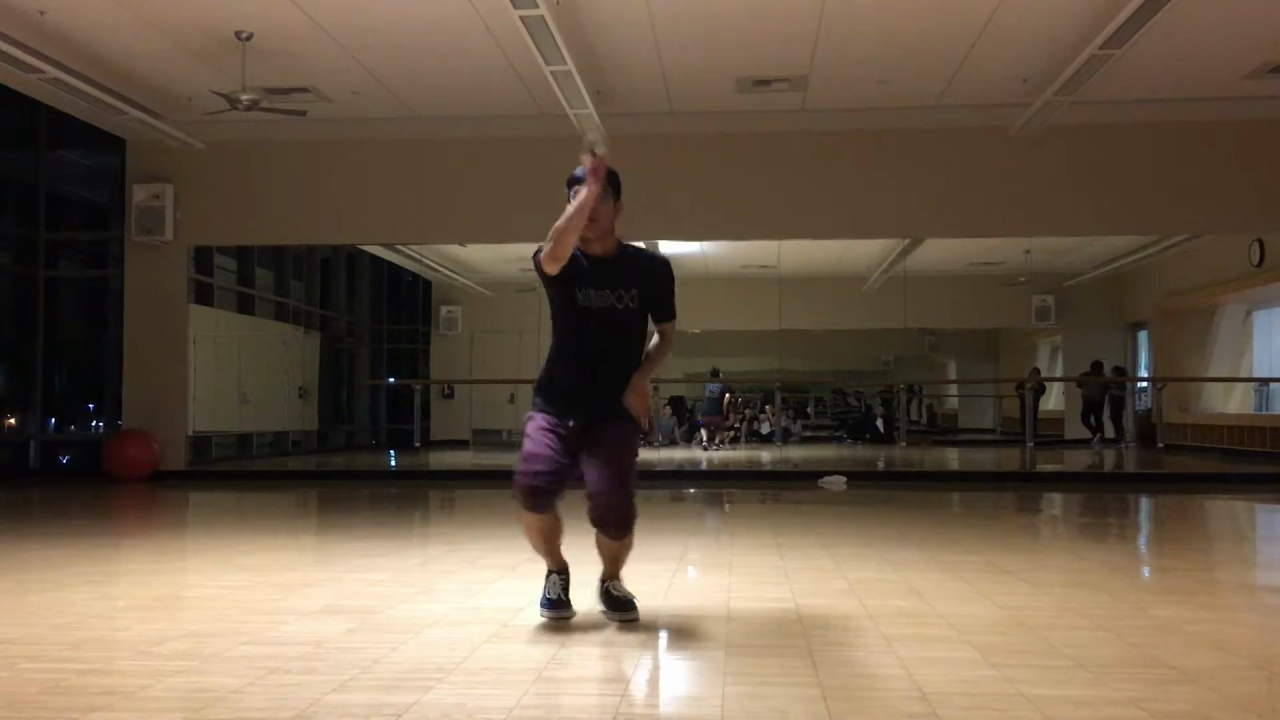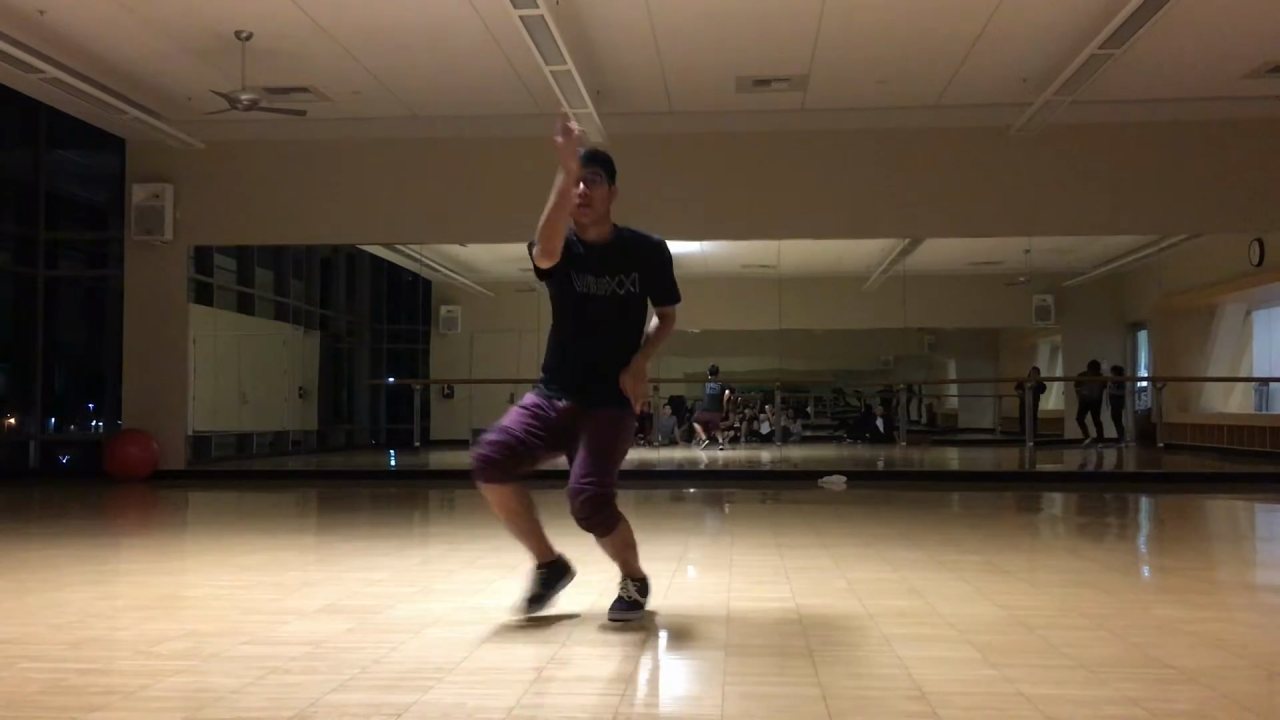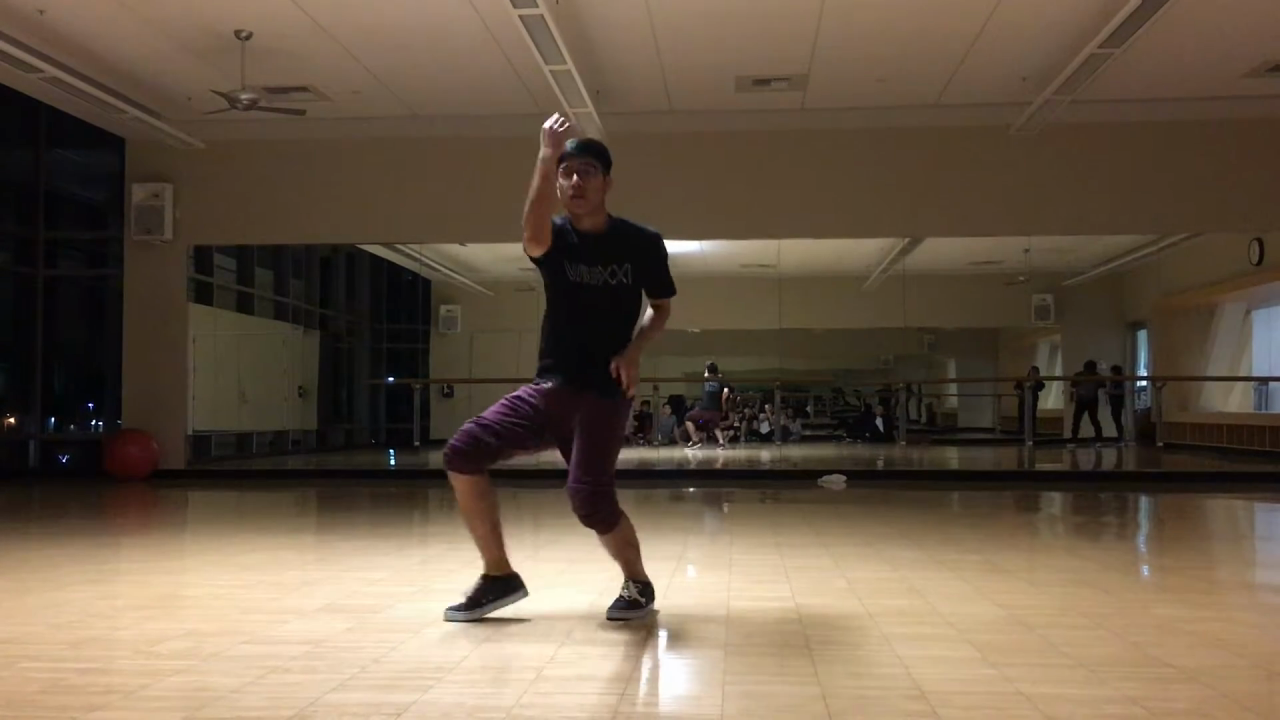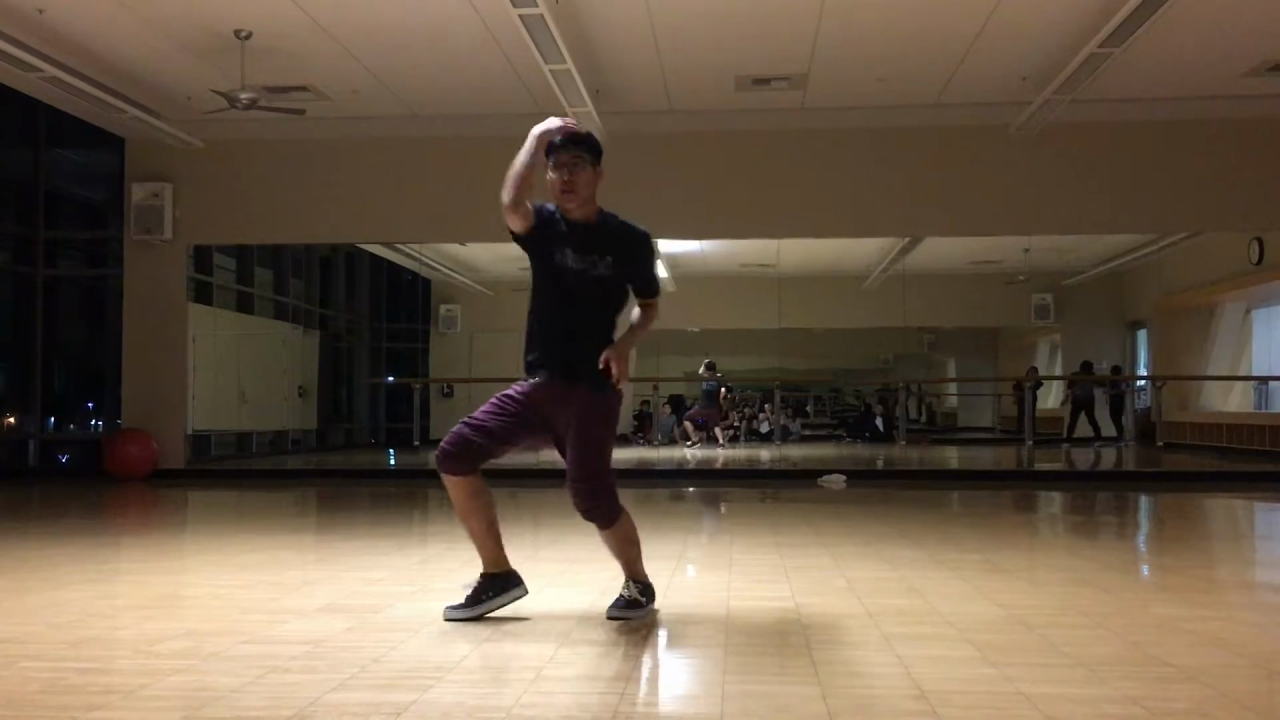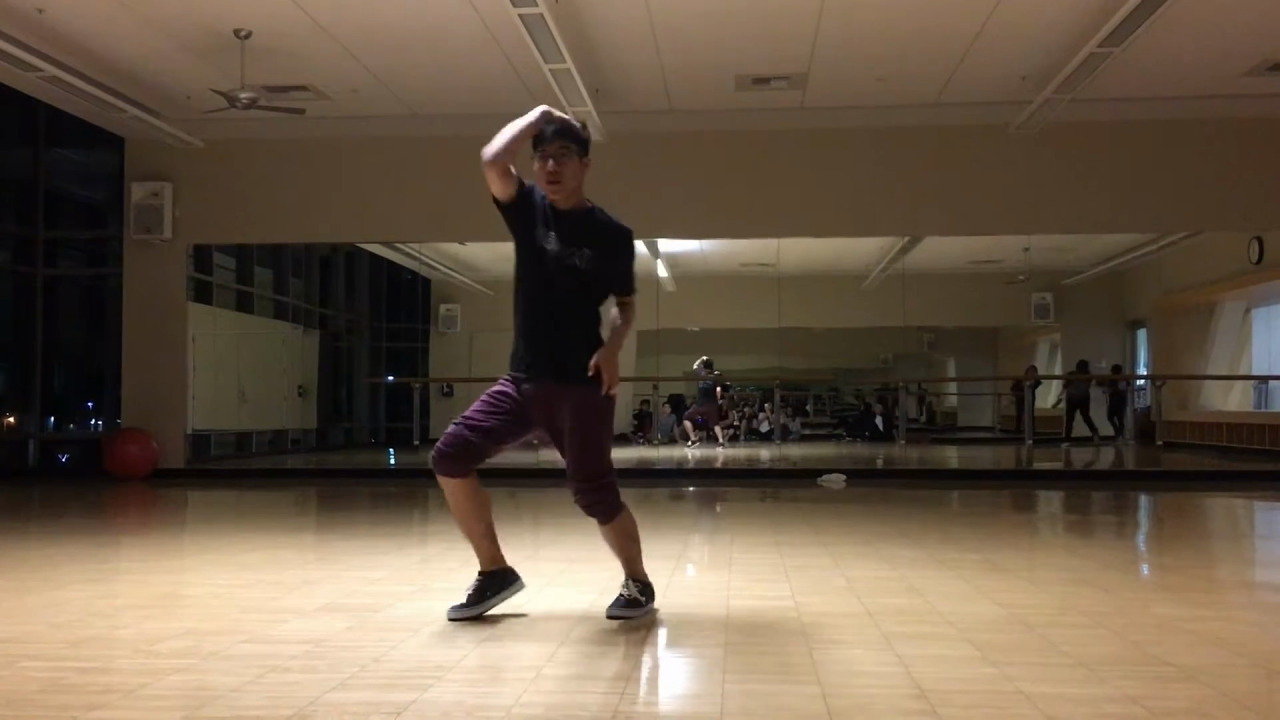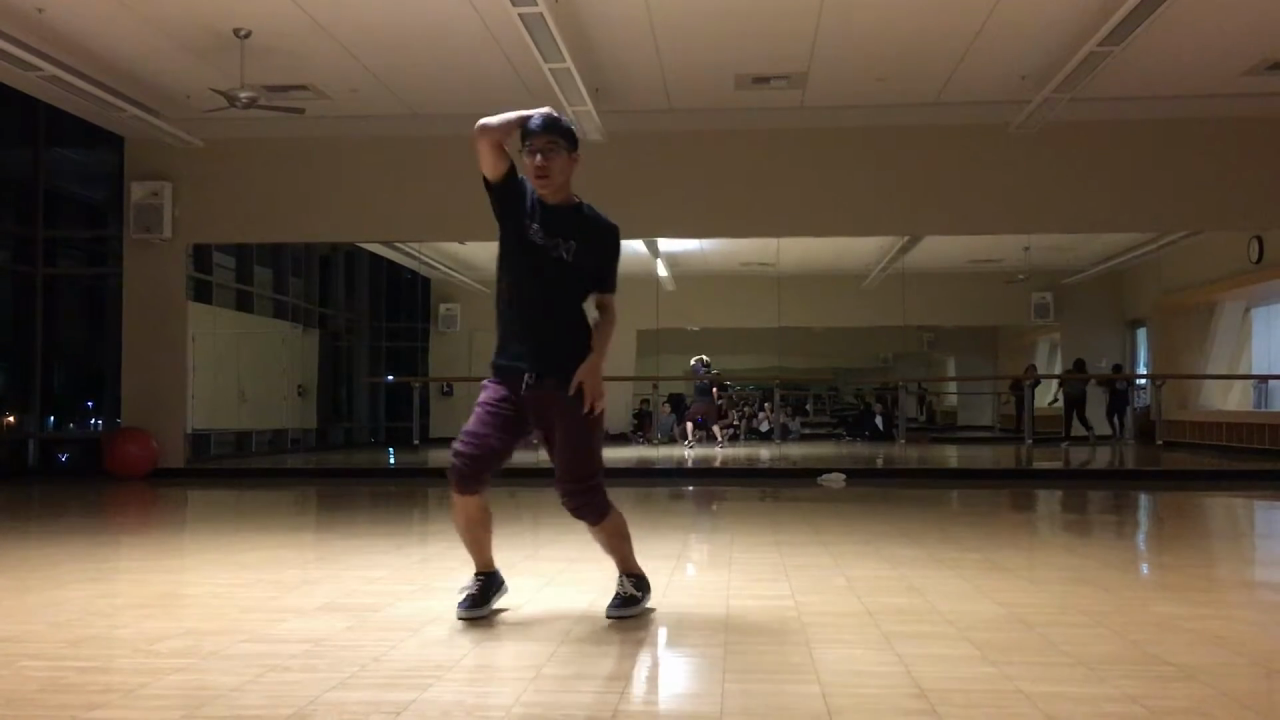
dt=0.1s
person 1, frame 1
left shoulder: (651, 268)
right shoulder: (564, 263)
left elbow: (665, 332)
right elbow: (552, 256)
left wrist: (642, 377)
right wrist: (588, 188)
left hip: (613, 415)
right hip: (555, 407)
left knee: (612, 510)
right knee: (535, 488)
left ankle: (611, 581)
right ankle: (556, 572)
person 1, frame 2
left shoulder: (648, 251)
right shoulder: (560, 249)
left elbow: (667, 315)
right elbow: (546, 252)
left wrist: (640, 362)
right wrist: (568, 164)
left hip: (609, 402)
right hip: (552, 394)
left knee: (590, 502)
right knee: (490, 461)
left ankle: (634, 580)
right ankle: (548, 563)
person 1, frame 3
left shoulder: (642, 243)
right shoulder: (554, 237)
left elbow: (662, 308)
right elbow: (535, 238)
left wrist: (635, 350)
right wrist: (549, 154)
left hip: (602, 391)
right hip: (549, 386)
left knee: (590, 499)
right knee: (463, 454)
left ankle: (639, 583)
right ankle: (499, 578)
person 1, frame 4
left shoulder: (629, 240)
right shoulder: (541, 224)
left elbow: (648, 307)
right elbow: (511, 205)
left wrist: (623, 345)
right wrist: (537, 137)
left hip: (591, 386)
right hip: (537, 381)
left knee: (592, 494)
right knee: (454, 456)
left ankle: (638, 584)
right ankle: (499, 575)
person 1, frame 5
left shoulder: (612, 235)
right shoulder: (527, 209)
left elbow: (626, 306)
right elbow: (492, 162)
left wrist: (613, 347)
right wrist: (534, 117)
left hip: (575, 380)
right hip: (523, 379)
left knee: (594, 491)
right knee: (452, 458)
left ankle: (638, 584)
right ankle: (496, 573)
person 1, frame 6
left shoulder: (599, 230)
right shoulder: (514, 201)
left elbow: (605, 308)
right elbow: (485, 134)
left wrist: (595, 362)
right wrist: (531, 116)
left hip: (567, 381)
right hip: (508, 375)
left knee: (581, 496)
right knee: (465, 474)
left ankle: (633, 578)
right ankle: (485, 576)
